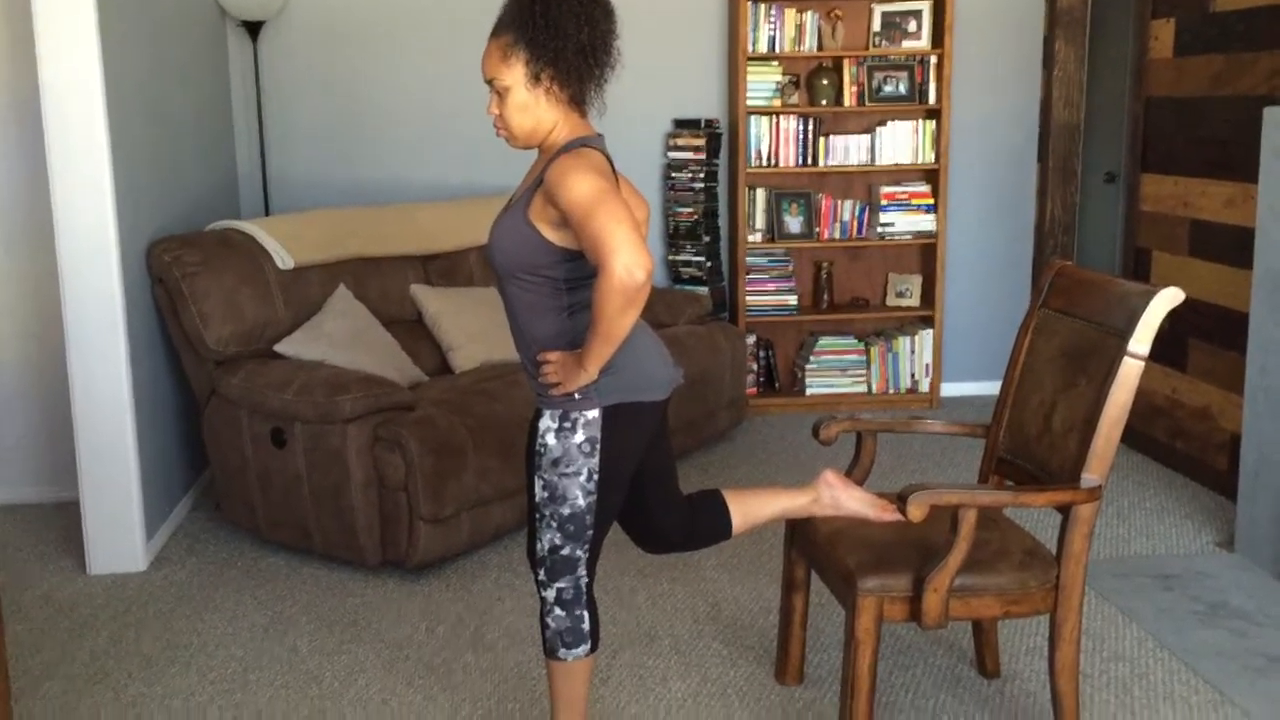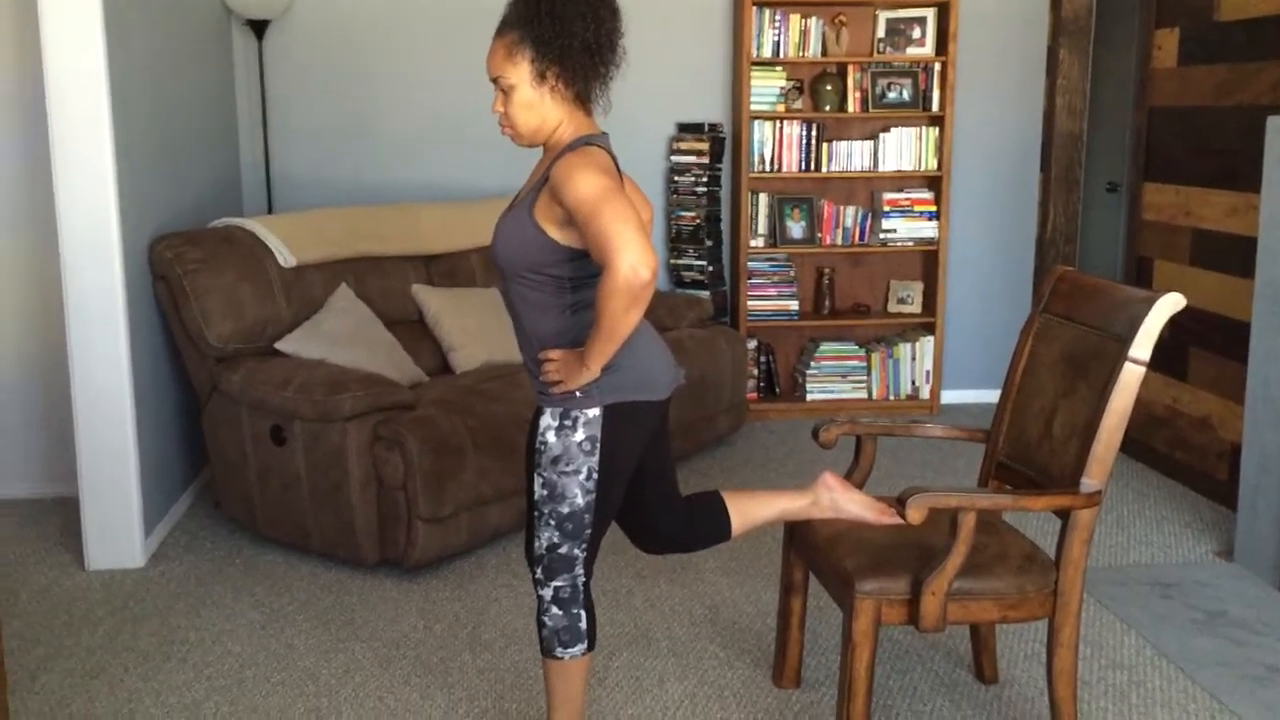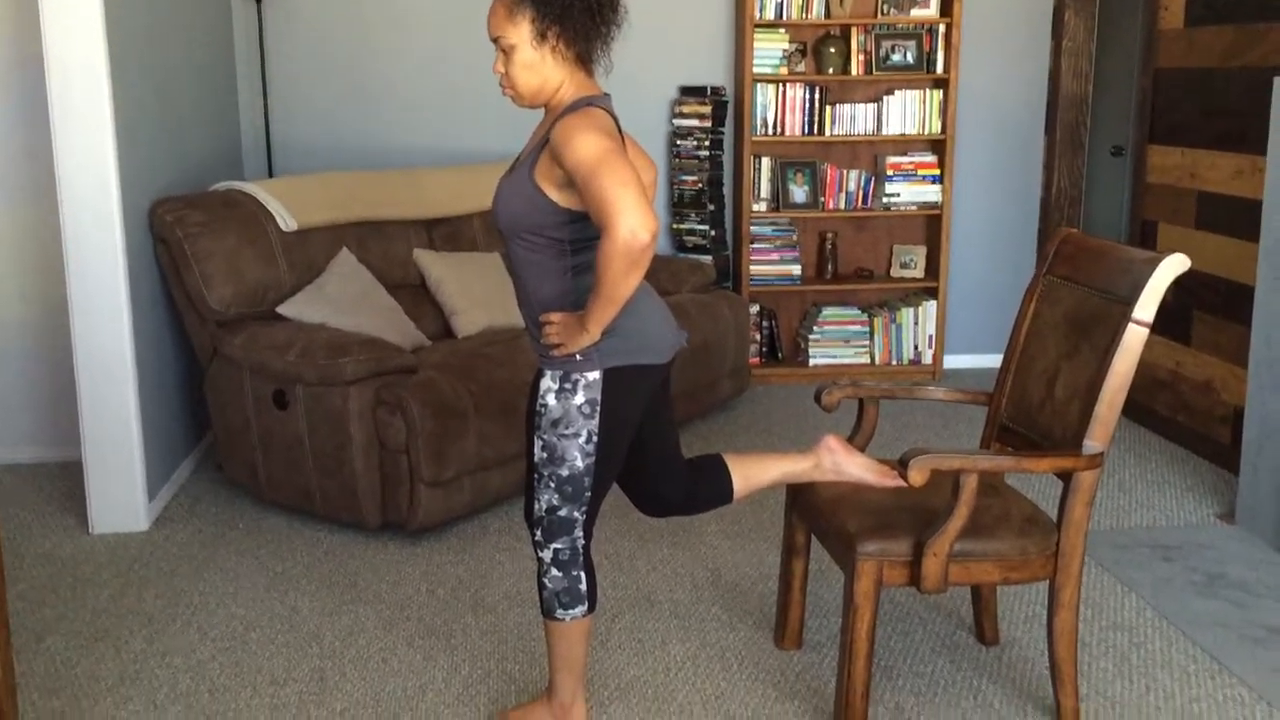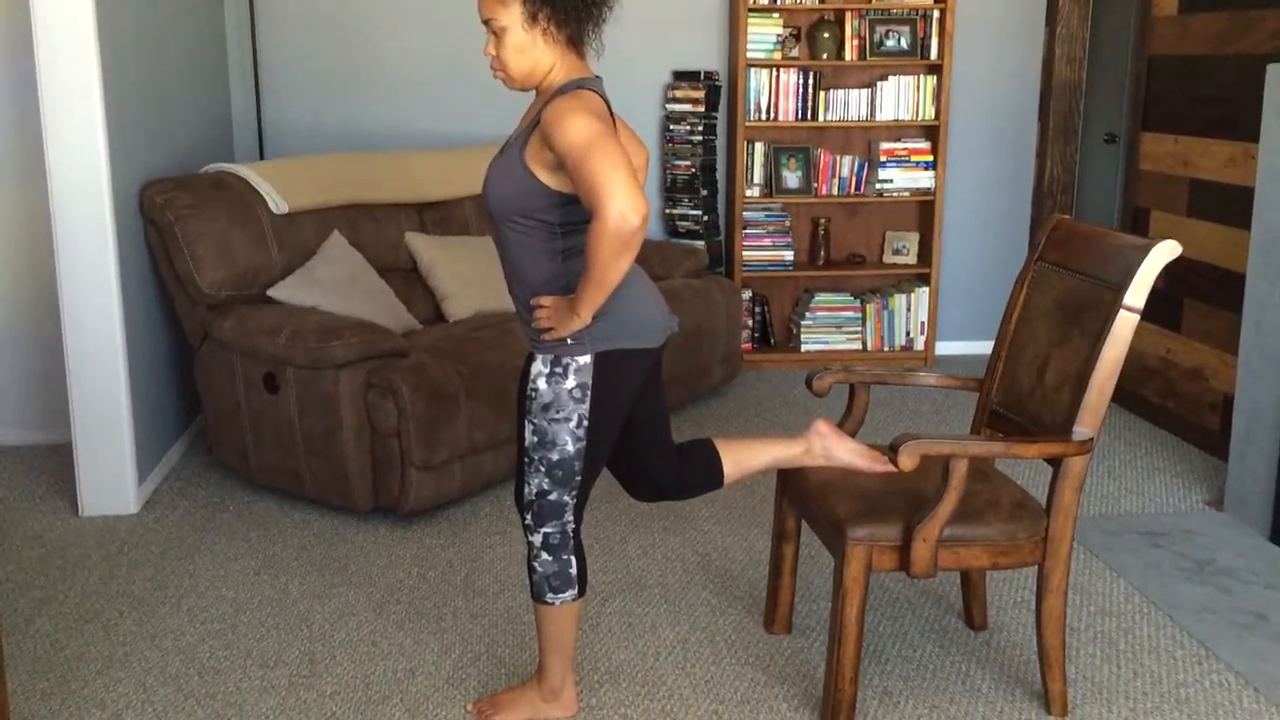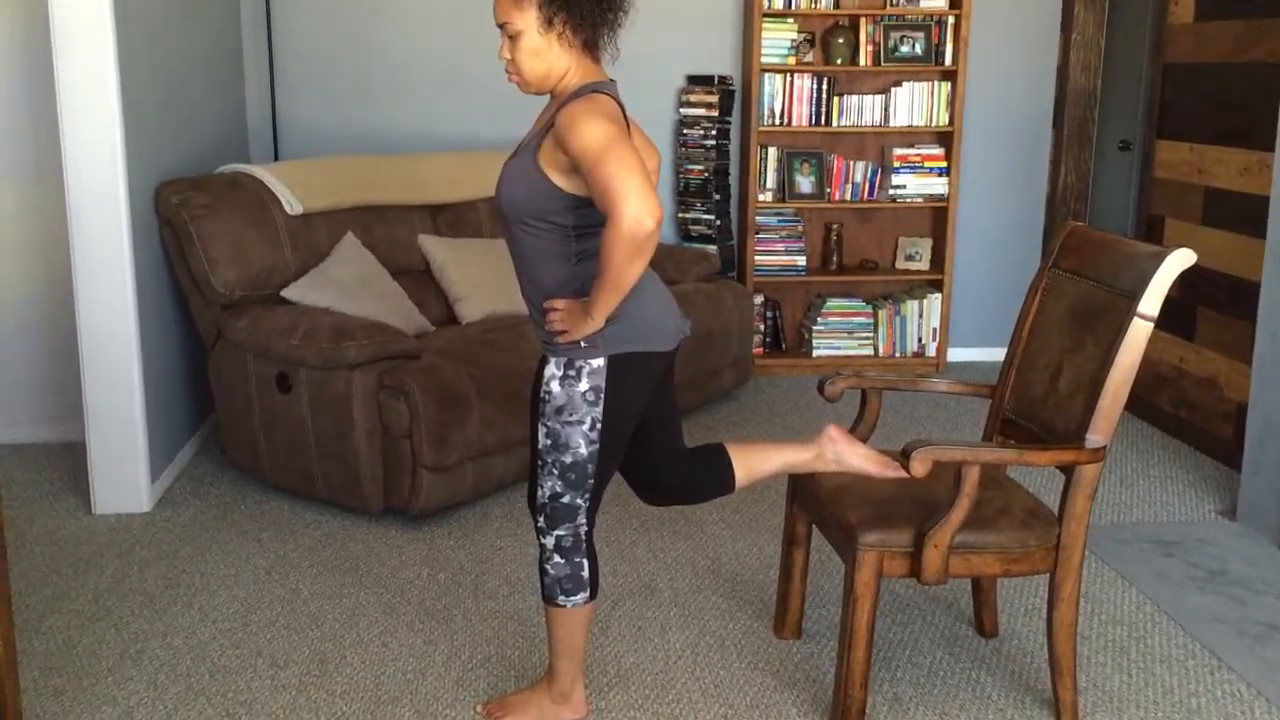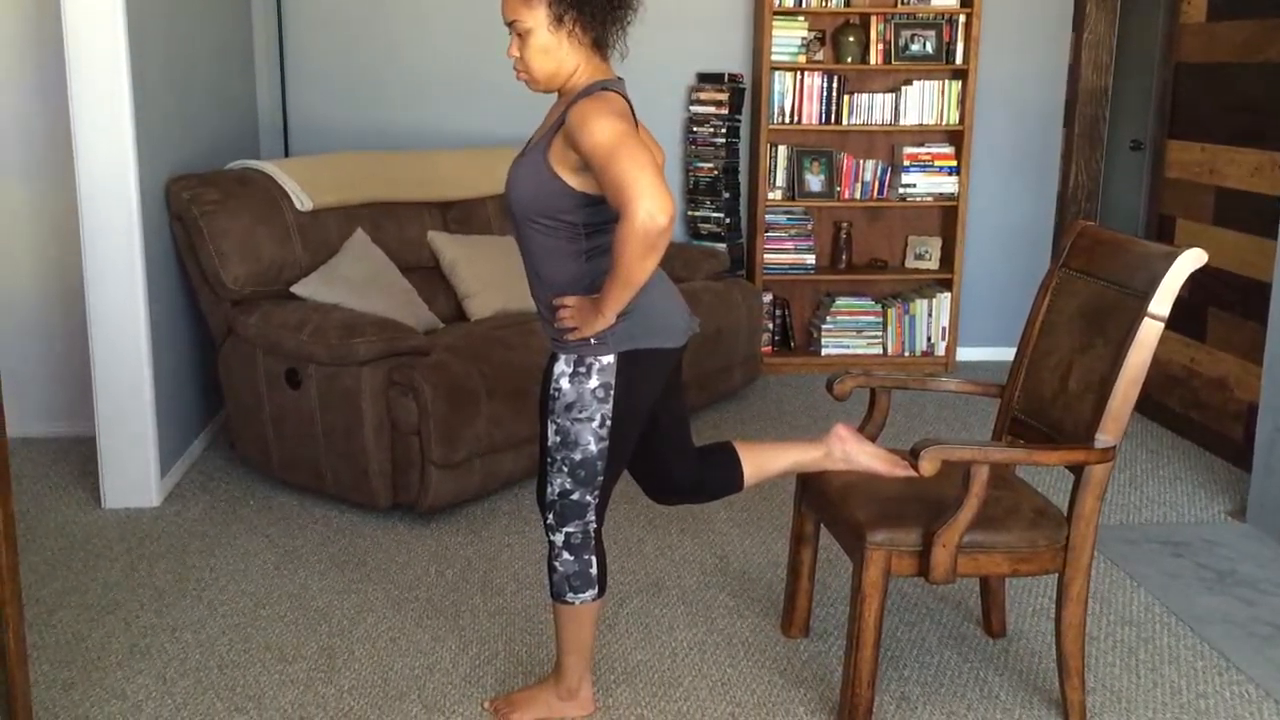
dt=0.5s
person 1, frame 1
left shoulder: (570, 169)
right shoulder: (571, 159)
left elbow: (630, 269)
right elbow: (636, 211)
left wrist: (586, 364)
left hip: (597, 401)
right hip: (626, 389)
left knee: (560, 569)
right knee: (667, 525)
right ankle: (818, 497)
person 1, frame 2
left shoulder: (575, 168)
right shoulder: (572, 157)
left elbow: (635, 267)
right elbow: (641, 211)
left wrist: (589, 363)
left hip: (598, 400)
right hip: (628, 388)
left knee: (558, 565)
right knee: (664, 525)
right ankle: (817, 499)
person 1, frame 3
left shoulder: (576, 128)
right shoulder: (576, 117)
left elbow: (634, 230)
right elbow: (643, 172)
left wrist: (589, 324)
left hip: (600, 362)
right hip: (630, 349)
left knee: (558, 528)
right knee: (667, 488)
right ankle: (818, 462)
person 1, frame 4
left shoulder: (566, 110)
right shoulder: (566, 100)
left elbow: (624, 213)
right elbow: (635, 158)
left wrist: (580, 309)
left hip: (590, 346)
right hip: (621, 333)
left knee: (548, 512)
right knee: (657, 473)
right ankle: (811, 445)
person 1, frame 5
left shoulder: (582, 115)
right shoulder: (580, 104)
left elbow: (639, 217)
right elbow: (647, 162)
left wrist: (594, 312)
left hip: (602, 350)
right hip: (634, 337)
left knee: (560, 516)
right knee: (668, 478)
right ankle: (821, 451)
person 1, frame 6
left shoulder: (591, 112)
right shoulder: (586, 102)
left elbow: (651, 212)
right elbow: (651, 158)
left wrist: (605, 308)
left hip: (611, 347)
right hip: (641, 335)
left knee: (570, 511)
right knee: (676, 476)
right ankle: (831, 450)
